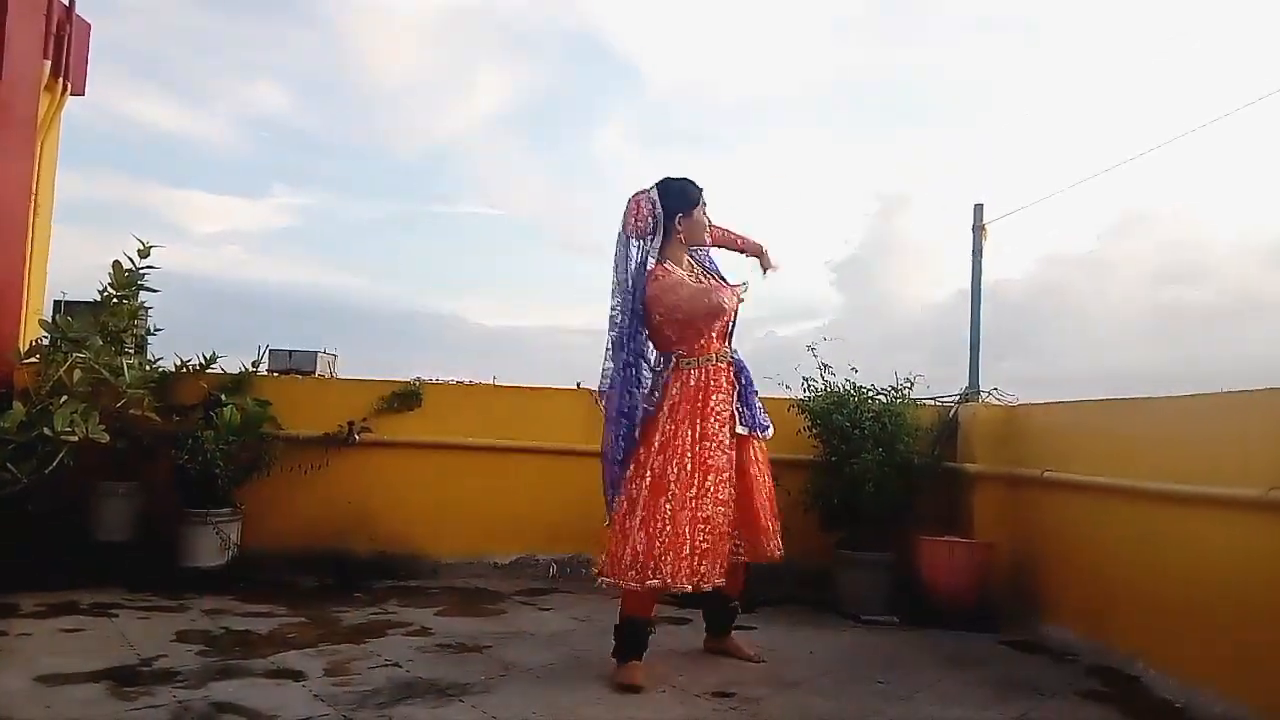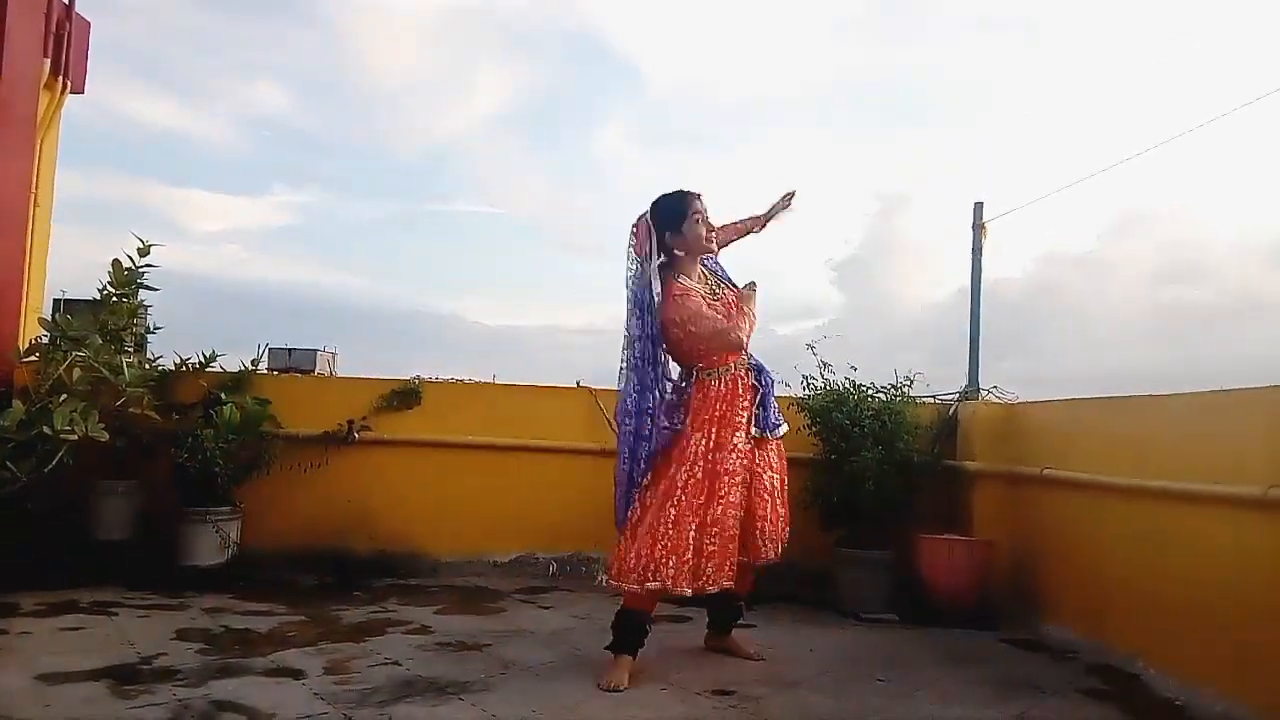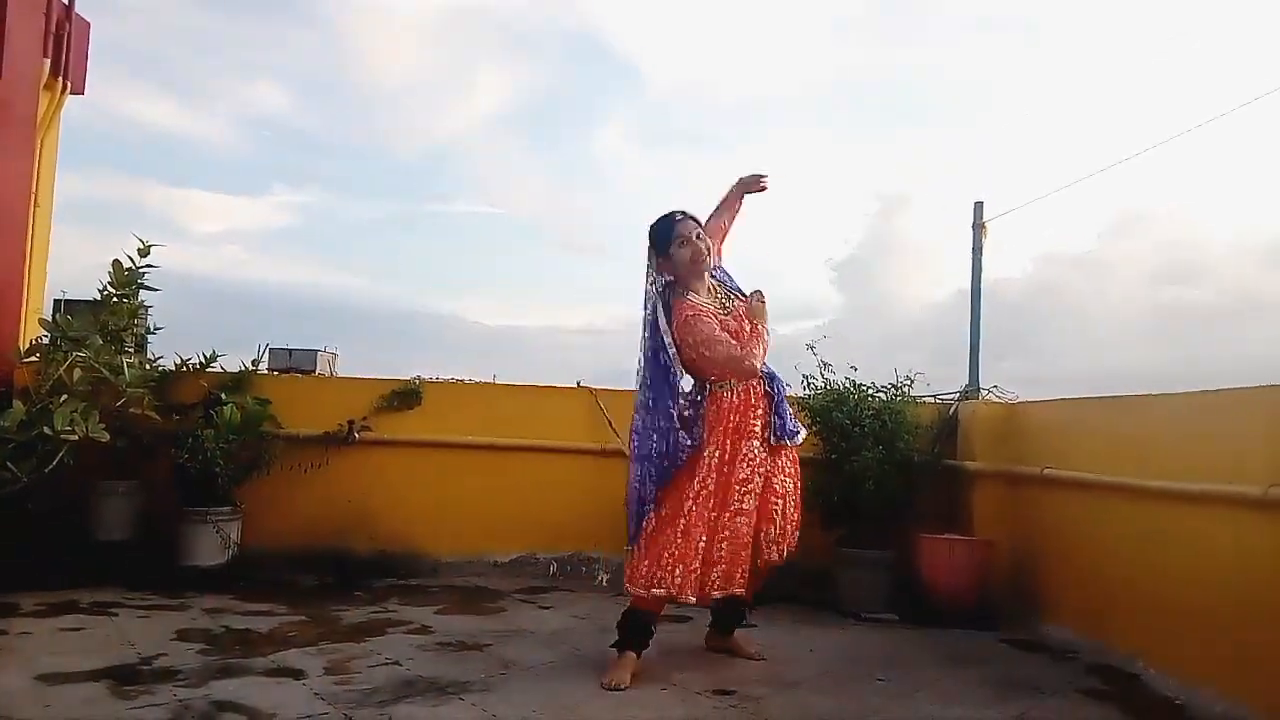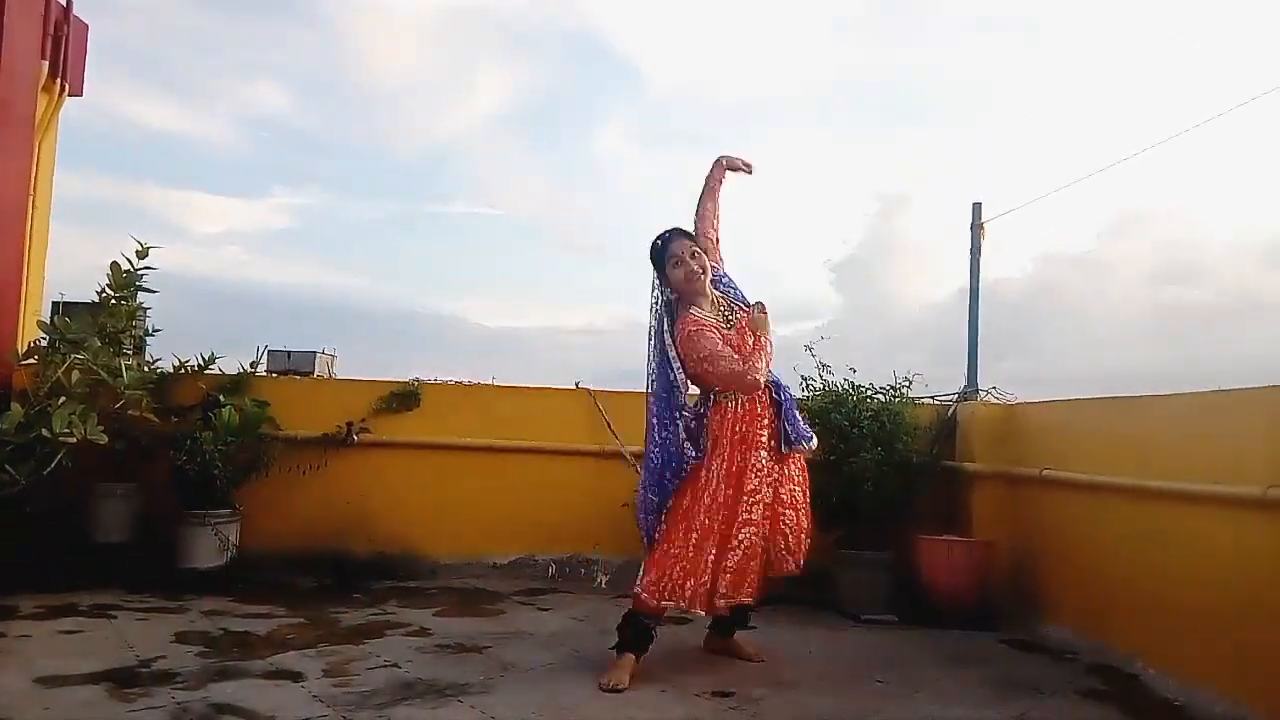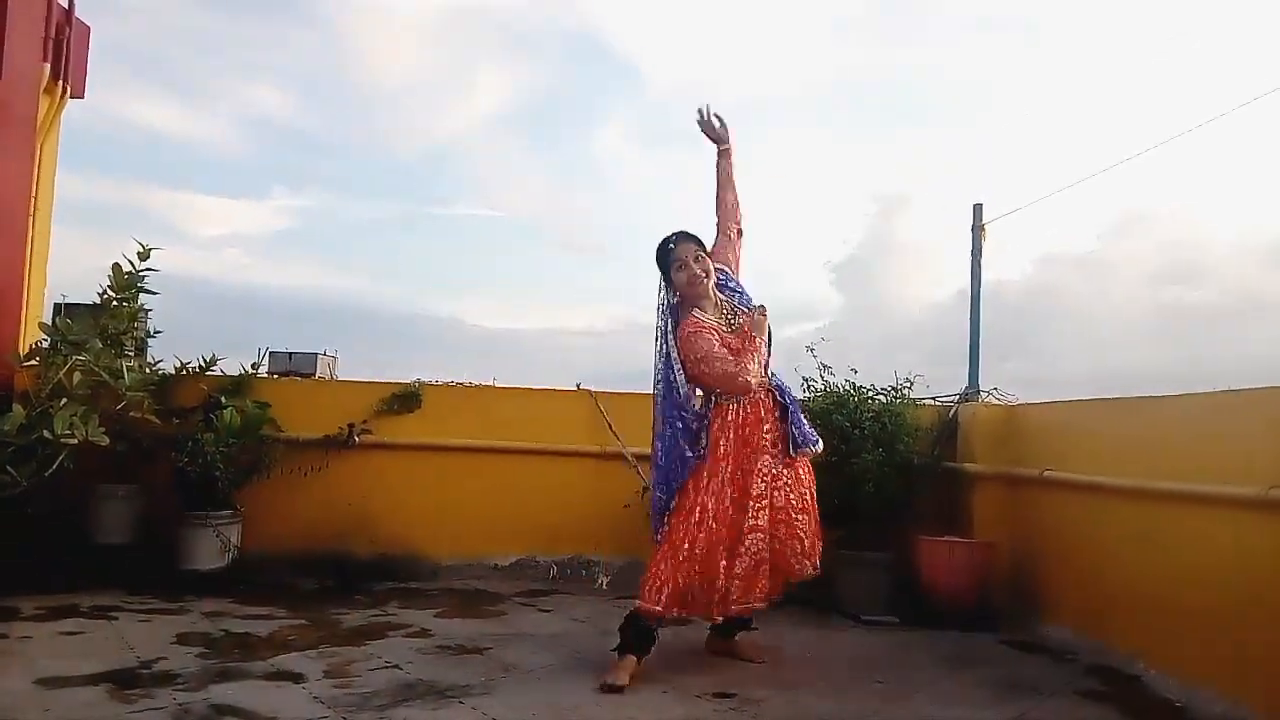
dt=0.1s
person 1, frame 1
left shoulder: (693, 255)
right shoulder: (663, 281)
left elbow: (713, 235)
right elbow: (719, 302)
left wrist: (753, 248)
right wrist: (736, 292)
left hip: (725, 399)
right hip: (687, 404)
left knee: (736, 520)
right knee: (663, 523)
left ankle: (720, 631)
right ankle: (629, 653)
person 1, frame 2
left shoulder: (701, 261)
right shoulder: (676, 299)
left elbow: (722, 233)
right elbow: (734, 344)
left wrist: (765, 219)
right wrist: (744, 304)
left hip: (746, 409)
right hip: (711, 412)
left knee: (747, 526)
right knee: (674, 526)
left ankle: (721, 629)
right ankle: (624, 649)
person 1, frame 3
left shoulder: (709, 270)
right shoulder: (688, 315)
left elbow: (716, 224)
right elbow: (748, 362)
left wrist: (739, 190)
right wrist: (758, 317)
left hip: (759, 416)
right hip: (727, 420)
left knee: (755, 528)
right knee: (688, 530)
left ankle: (723, 630)
right ankle: (629, 647)
person 1, frame 4
left shoulder: (714, 277)
right shoulder: (687, 332)
left elbow: (706, 222)
right elbow: (751, 377)
left wrist: (717, 171)
right wrist: (760, 328)
left hip: (765, 426)
right hip: (731, 431)
left knee: (762, 535)
right knee: (696, 539)
left ankle: (725, 634)
right ankle: (630, 647)
person 1, frame 5
left shoulder: (726, 280)
right shoulder: (691, 331)
left elbow: (730, 213)
right elbow: (744, 380)
left wrist: (723, 148)
right wrist: (758, 332)
left hip: (770, 428)
right hip: (734, 432)
left knee: (767, 537)
right knee: (699, 538)
left ankle: (726, 633)
right ankle: (632, 649)
